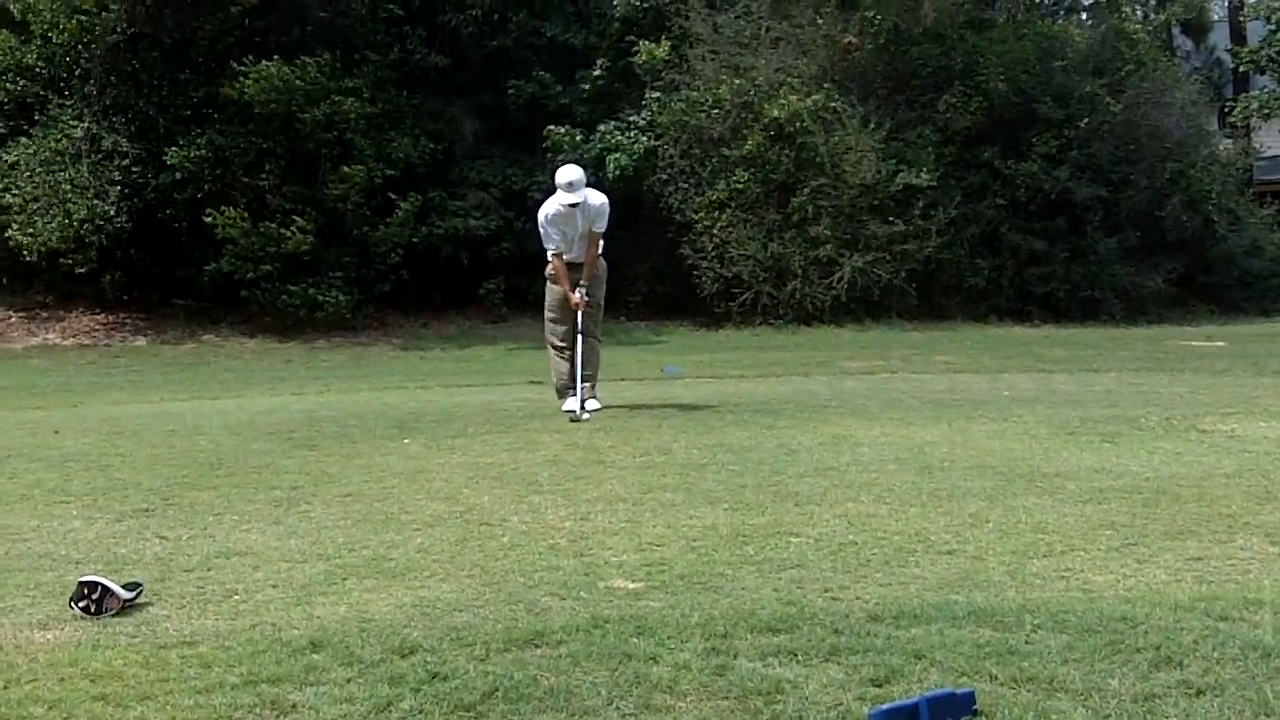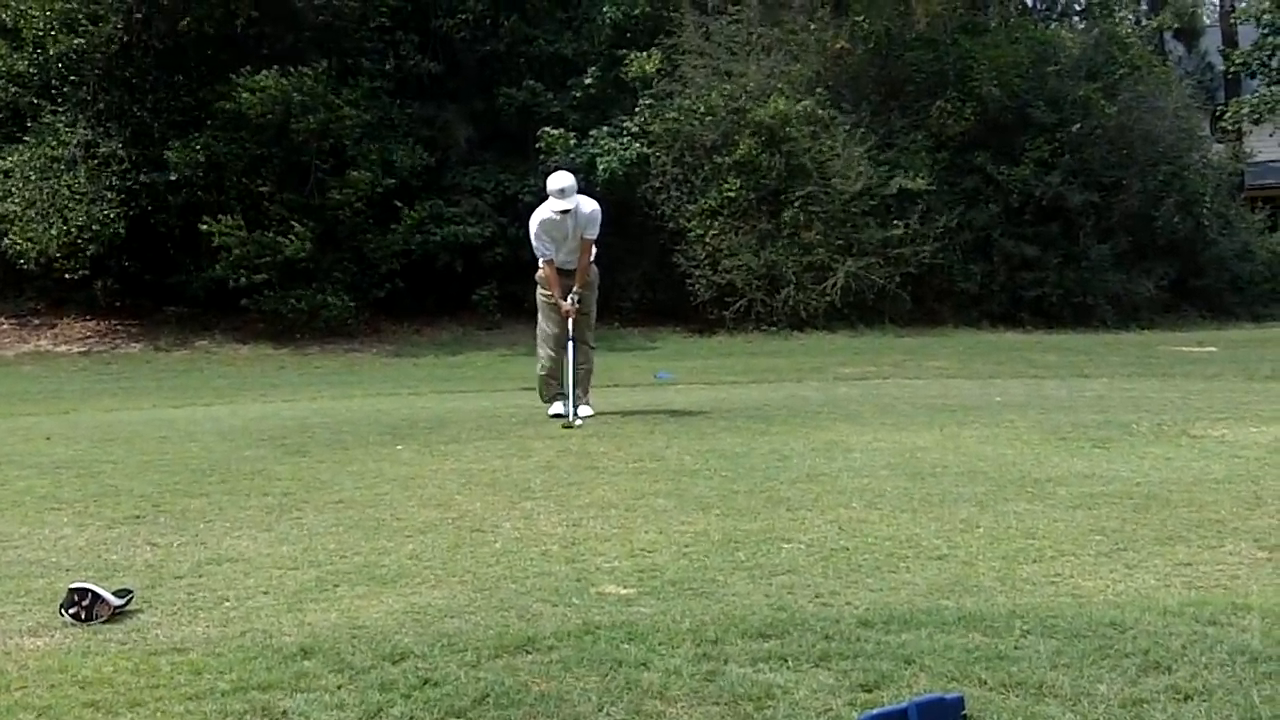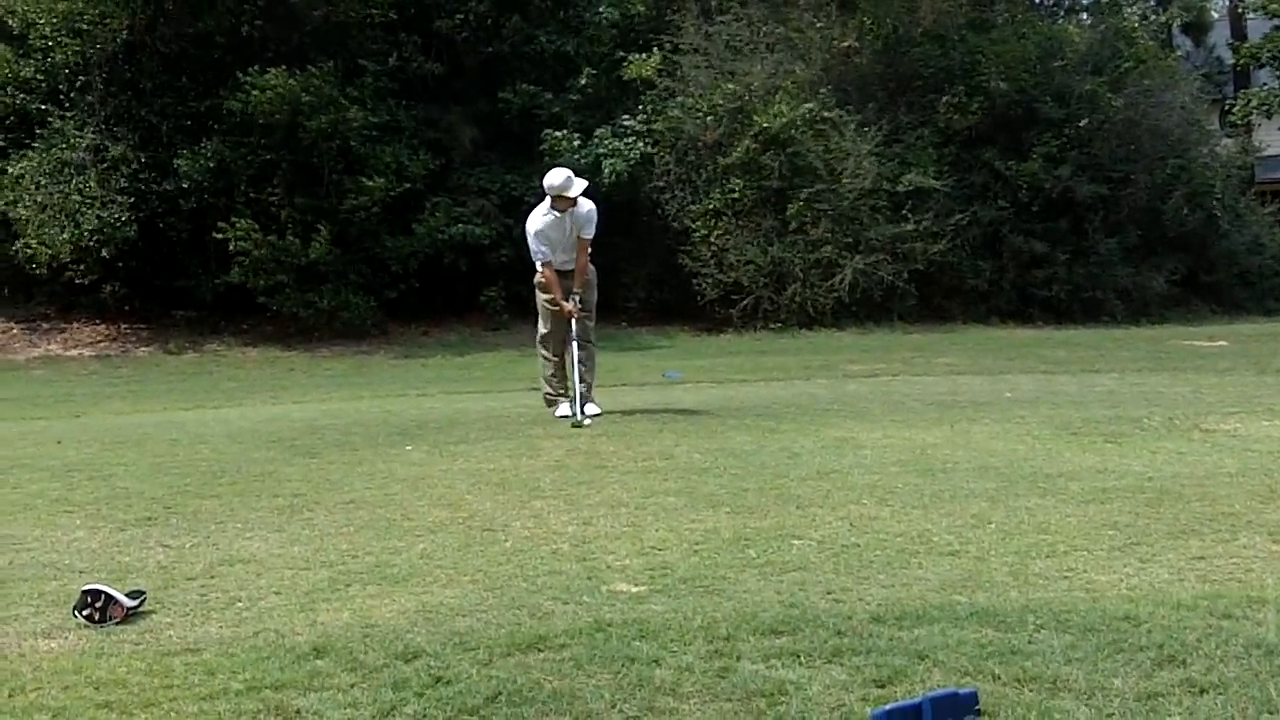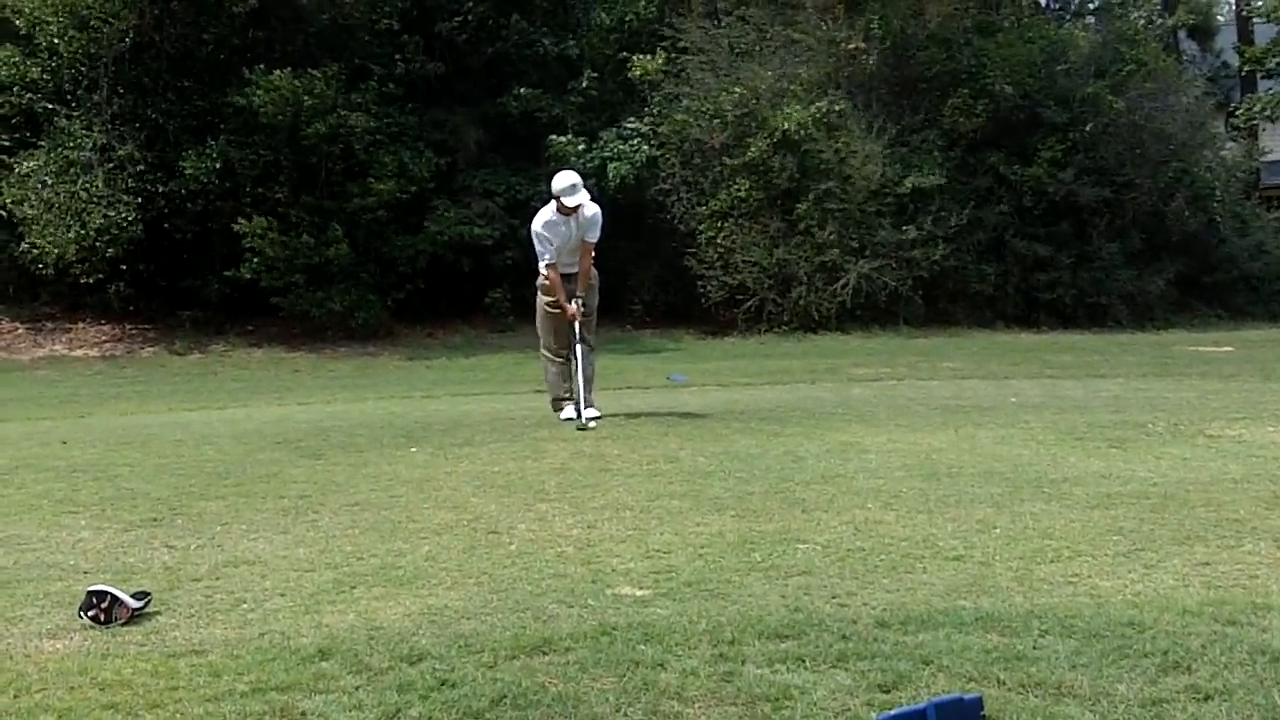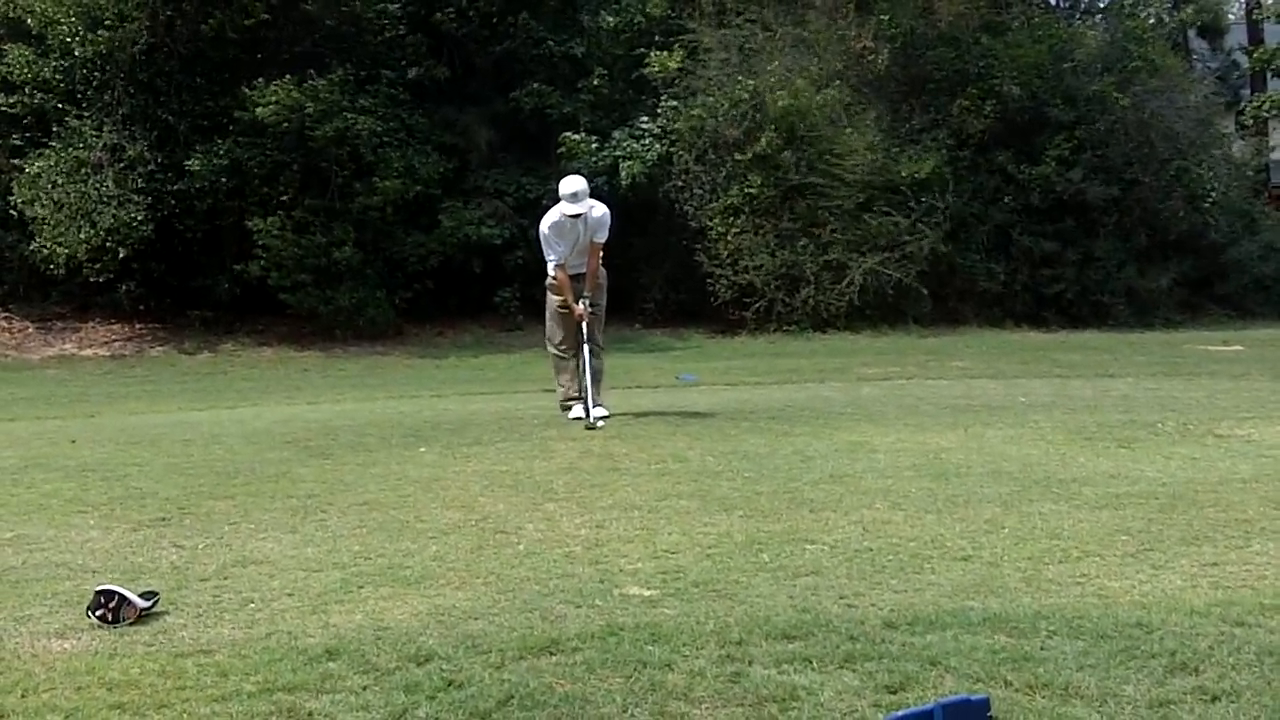
dt=0.4s
person 1, frame 1
left shoulder: (599, 202)
right shoulder: (547, 212)
left elbow: (593, 246)
right elbow: (557, 256)
left wrist: (583, 285)
right wrist: (569, 293)
left hip: (592, 266)
right hip: (561, 268)
left knee: (591, 332)
right knee: (559, 335)
left ankle: (589, 391)
right ankle: (568, 393)
person 1, frame 2
left shoulder: (590, 209)
right shoulder: (539, 219)
left elbow: (585, 253)
right elbow: (548, 262)
left wrist: (576, 292)
right wrist: (559, 299)
left hip: (583, 273)
right hip: (552, 275)
left knee: (583, 338)
right knee: (550, 339)
left ankle: (581, 399)
right ankle: (555, 397)
person 1, frame 3
left shoulder: (586, 208)
right shoulder: (536, 223)
left elbow: (582, 253)
right elbow: (546, 265)
left wrist: (576, 292)
right wrist: (561, 300)
left hip: (581, 274)
right hip: (551, 277)
left knee: (585, 337)
right knee: (550, 342)
left ankle: (586, 397)
right ankle: (559, 399)
person 1, frame 4
left shoulder: (592, 212)
right shoulder: (541, 223)
left elbow: (586, 256)
right elbow: (550, 267)
left wrist: (579, 296)
right wrist: (564, 303)
left hip: (583, 277)
right hip: (553, 280)
left knee: (585, 342)
right knee: (554, 345)
left ankle: (586, 401)
right ankle: (564, 402)
person 1, frame 5
left shoulder: (600, 213)
right shoulder: (549, 224)
left elbow: (594, 257)
right elbow: (559, 267)
left wrist: (586, 296)
right wrist: (572, 303)
left hip: (592, 277)
right hip: (561, 280)
left knee: (593, 341)
right knee: (563, 344)
left ankle: (594, 400)
right ankle: (573, 401)
